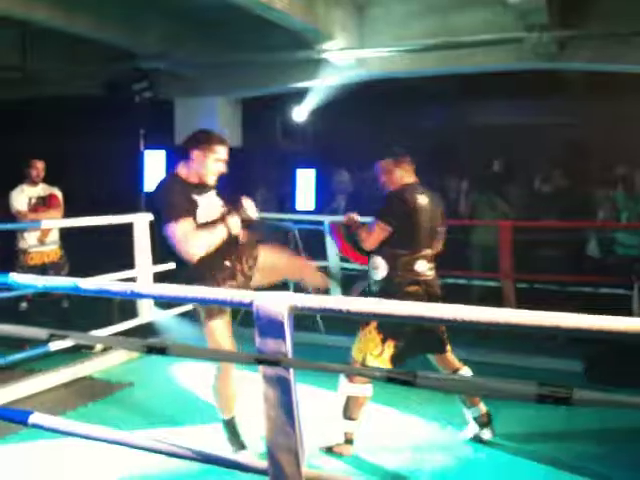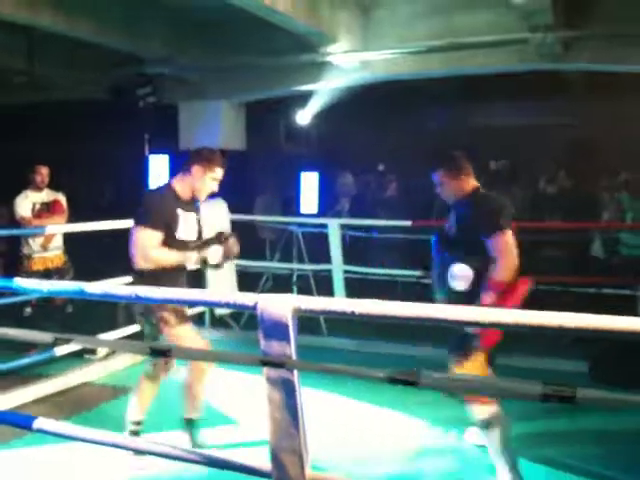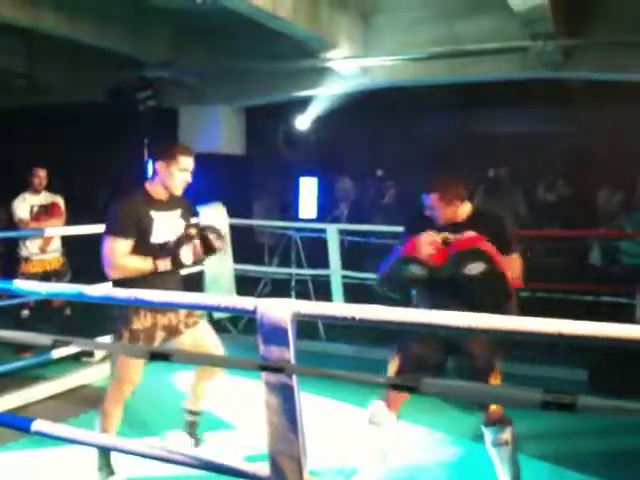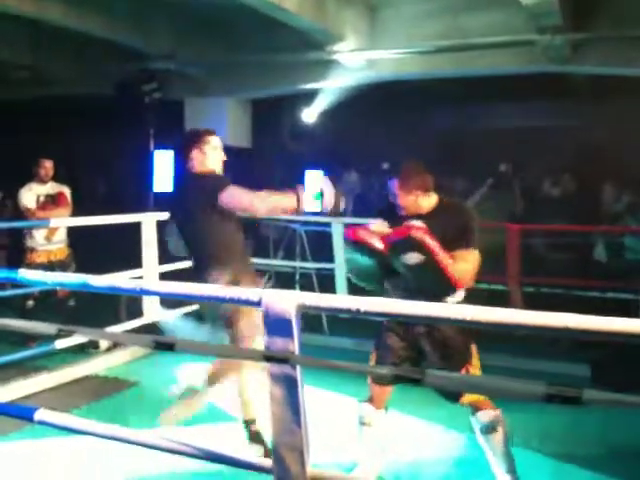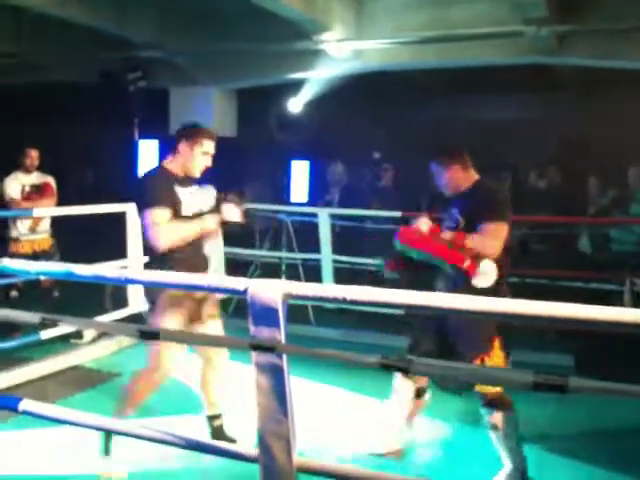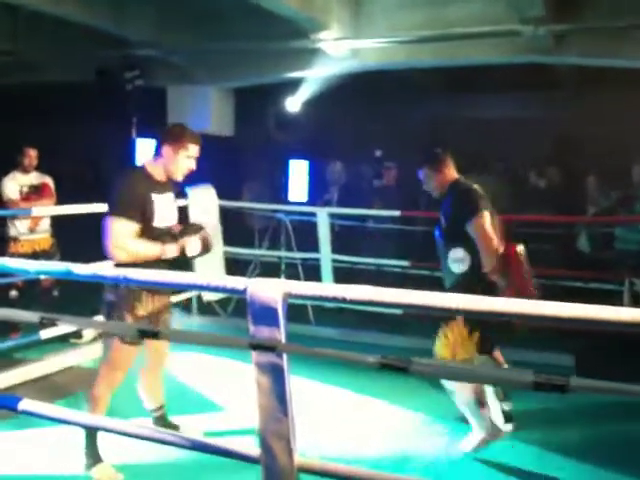
dt=0.5s
person 1, frame 1
left shoulder: (205, 184)
right shoulder: (169, 194)
right elbow: (191, 249)
left wrist: (239, 219)
right wrist: (231, 220)
left hip: (238, 261)
right hip: (211, 281)
left knee: (290, 262)
right knee: (227, 358)
right ankle: (231, 430)
person 1, frame 2
left shoulder: (192, 204)
right shoulder: (158, 201)
right elbow: (142, 256)
left wrist: (217, 247)
right wrist: (196, 256)
left knee: (159, 365)
right knee: (201, 358)
left ankle: (134, 434)
right ankle: (191, 425)
person 1, frame 3
left shoulder: (181, 206)
right shoulder: (128, 208)
right elbow: (113, 266)
left wrist: (202, 242)
right wrist: (168, 262)
left hip: (174, 304)
right hip: (138, 310)
left knee: (214, 357)
right knee: (122, 386)
left ankle: (191, 422)
person 1, frame 4
left shoulder: (185, 192)
right shoulder: (207, 181)
right elbow: (254, 202)
right wrist: (307, 199)
left hip: (214, 279)
right hip: (231, 276)
left knee: (242, 353)
left ankle: (253, 435)
right ankle: (196, 393)
person 1, frame 5
left shoulder: (197, 185)
right shoulder: (155, 184)
left elbow: (204, 233)
right elbow: (161, 239)
left wrist: (221, 216)
right wrist: (214, 218)
right hip: (170, 284)
left knee: (217, 355)
right knee: (158, 368)
left ankle: (217, 430)
right ankle: (110, 437)
person 1, frame 6
left shoulder: (167, 185)
right shoulder: (131, 187)
right elbow: (117, 248)
left wrist: (184, 236)
right wrist: (174, 247)
left hip: (157, 290)
right hip: (130, 293)
left knee: (157, 358)
right knee: (113, 372)
left ankle: (160, 422)
right ankle: (91, 451)
person 2, frame 1
left shoulder: (396, 198)
right shoulder: (433, 201)
left elbow: (368, 241)
left wrist: (353, 223)
left hip: (399, 293)
right hip: (427, 287)
left knee: (360, 363)
right knee: (443, 355)
left ankle: (346, 439)
right ankle: (482, 421)
person 2, frame 2
left shoulder: (483, 207)
right shoulder: (463, 206)
left elbow: (507, 257)
left wrist: (488, 301)
left hip: (473, 308)
right hip: (458, 305)
right knee: (471, 376)
right ankle: (482, 429)
person 2, frame 3
left shoulder: (491, 225)
right shoulder: (420, 224)
left elbow: (513, 275)
right elbow: (395, 271)
left wrist: (488, 256)
right wrist: (414, 253)
left knee: (491, 408)
right knee: (391, 396)
person 2, frame 4
left shoulder: (459, 218)
right shoulder: (395, 217)
left elbow: (463, 278)
right elbow: (381, 259)
left wrist: (430, 246)
right wrist: (372, 241)
left hip: (441, 318)
right hip: (400, 315)
left knee: (475, 396)
right knee: (377, 390)
person 2, frame 5
left shoulder: (491, 197)
right shoulder: (454, 202)
left elbow: (490, 246)
left wrist: (439, 235)
left knee: (489, 387)
right knee: (410, 370)
right ankle: (395, 439)
person 2, frame 6
left shoulder: (463, 196)
right shoulder: (457, 197)
left elbow: (487, 242)
left wrist: (504, 287)
left hip: (476, 289)
right hip: (471, 287)
left knee: (447, 359)
right knee: (485, 351)
left ankle: (483, 426)
right ankle: (501, 415)
person 3, frame 1
left shoulder: (53, 191)
right shoulder: (17, 193)
left elbow: (58, 213)
right elbow: (22, 219)
left wrist: (33, 215)
right wrist: (47, 215)
left hip: (52, 249)
right hip: (28, 251)
person 3, frame 2
left shoulder: (57, 197)
right shoulder: (22, 199)
left elbow: (62, 219)
right elbow: (26, 225)
left wrist: (37, 221)
right wrist: (50, 221)
left hip: (56, 255)
right hip: (32, 257)
person 3, frame 3
left shoulder: (55, 199)
right shoulder: (20, 202)
left elbow: (60, 221)
right elbow: (24, 227)
left wrist: (35, 224)
right wrist: (49, 223)
left hip: (54, 257)
right hip: (30, 259)
left knee: (60, 298)
person 3, frame 4
left shoulder: (62, 189)
right shoulder: (26, 191)
left elbow: (67, 211)
right elbow: (30, 216)
left wrist: (41, 213)
right wrist: (55, 213)
left hip: (60, 247)
right hip: (36, 250)
left knee: (65, 288)
person 3, frame 5
left shoulder: (47, 180)
right shoulder: (11, 181)
left elbow: (51, 202)
right elbow: (15, 206)
left wrist: (26, 204)
right wrist: (40, 204)
left hip: (44, 237)
right hip: (20, 239)
person 3, frame 6
left shoulder: (45, 180)
left elbow: (50, 202)
right elbow: (13, 206)
left wrist: (27, 205)
right wrist: (39, 201)
left hip: (44, 236)
right hip: (18, 238)
left ankle: (48, 301)
